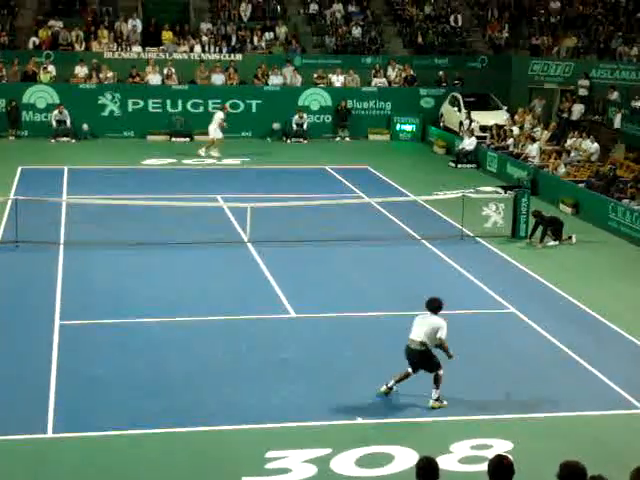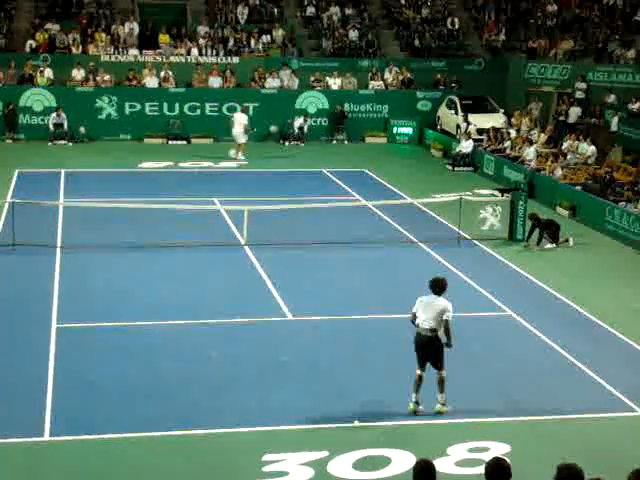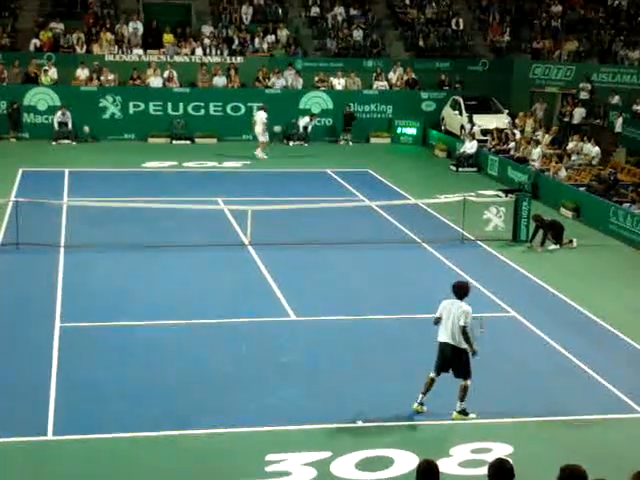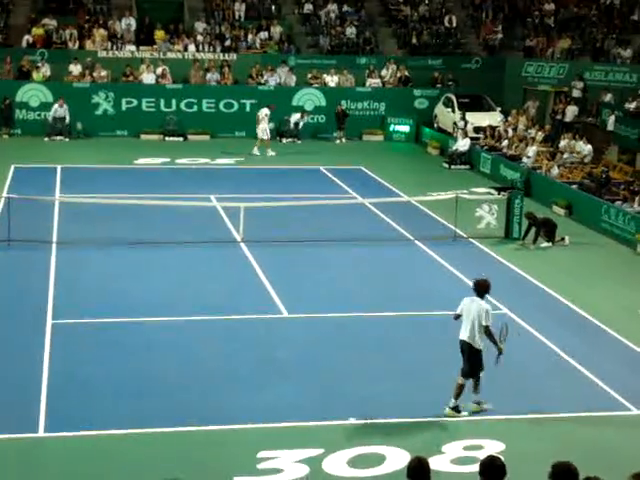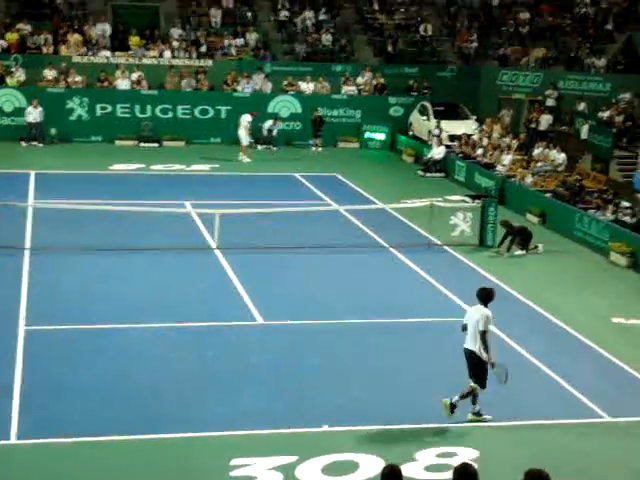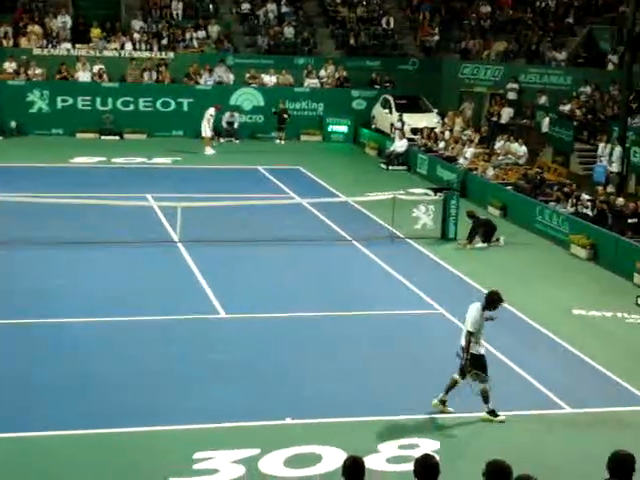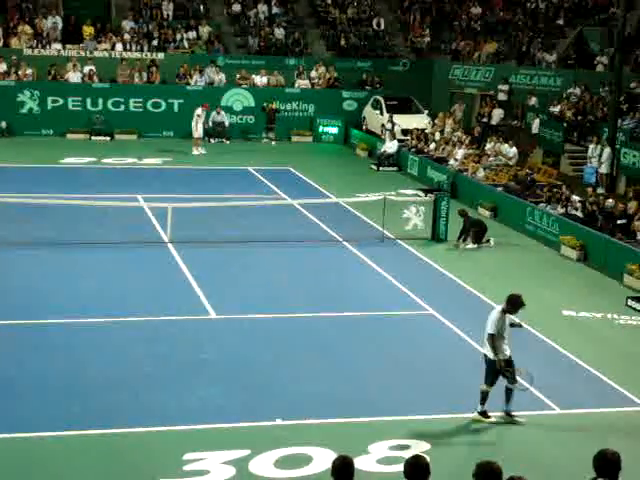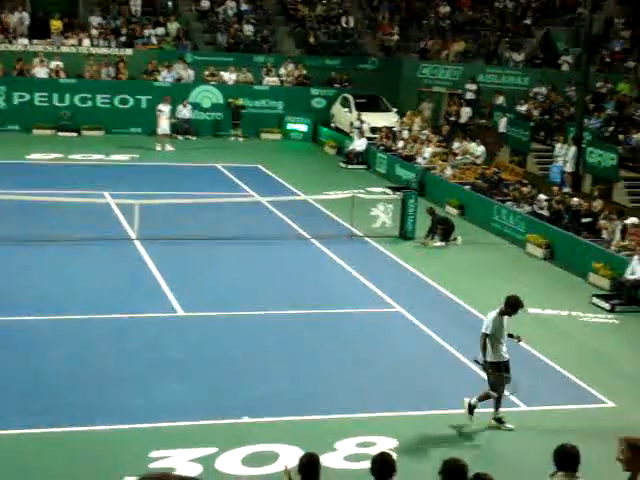
dt=0.4s
person 1, frame 1
left shoulder: (418, 318)
right shoulder: (441, 323)
right elbow: (441, 342)
right wrist: (448, 353)
left hip: (409, 349)
right hip: (421, 352)
left knee: (413, 369)
right knee: (438, 369)
left ankle: (388, 386)
right ankle: (435, 399)
person 1, frame 2
left shoulder: (421, 300)
right shoulder: (446, 305)
left elbow: (412, 319)
right elbow: (446, 325)
right wrist: (449, 341)
left hip: (419, 336)
right hip: (432, 338)
left knee: (420, 369)
right knee: (440, 370)
left ankle: (414, 402)
right ankle: (441, 403)
person 1, frame 3
left shoulder: (445, 303)
right shoulder: (466, 309)
left elbow: (436, 321)
right elbow: (463, 331)
right wrist: (472, 346)
left hip: (443, 343)
right hip: (457, 346)
left knee: (435, 373)
right knee: (466, 379)
left ankle: (419, 402)
right ankle: (459, 411)
person 1, frame 4
left shoulder: (466, 301)
right shoulder: (485, 307)
left elbow: (456, 317)
right elbow: (487, 330)
right wrist: (497, 345)
left hip: (463, 340)
right hip: (473, 344)
left knee: (477, 371)
right knee: (465, 376)
left ankle: (476, 402)
right ankle: (452, 407)
person 1, frame 5
left shoulder: (471, 310)
right shoulder: (486, 314)
left elbow: (464, 328)
right elbow: (483, 336)
right wrist: (489, 356)
left hip: (468, 349)
right hip: (477, 352)
left knee: (477, 381)
right knee: (479, 385)
left ankle: (475, 412)
right ankle: (452, 402)
person 1, frame 6
left shoulder: (476, 305)
right shoulder: (478, 315)
right elbow: (468, 336)
left wrist: (485, 318)
right wrist: (467, 357)
left hip: (470, 348)
right hip: (474, 350)
left knee: (460, 375)
right knee: (483, 379)
left ankle: (441, 400)
right ankle: (489, 411)
person 1, frame 7
left shoulder: (503, 311)
right shoulder: (497, 317)
right elbow: (490, 338)
left wrist: (513, 324)
right wrist: (497, 358)
left hip: (505, 353)
right hip: (494, 356)
left knee: (512, 381)
right knee: (489, 383)
left ankle: (507, 412)
right ankle: (481, 411)
person 1, frame 8
left shoulder: (504, 316)
right shoulder: (493, 318)
right elbow: (483, 338)
left wrist: (512, 336)
right wrist: (484, 360)
left hip: (503, 357)
right hip: (493, 360)
left knee: (501, 388)
right knee: (496, 391)
left ankle: (496, 418)
right ankle: (472, 403)
